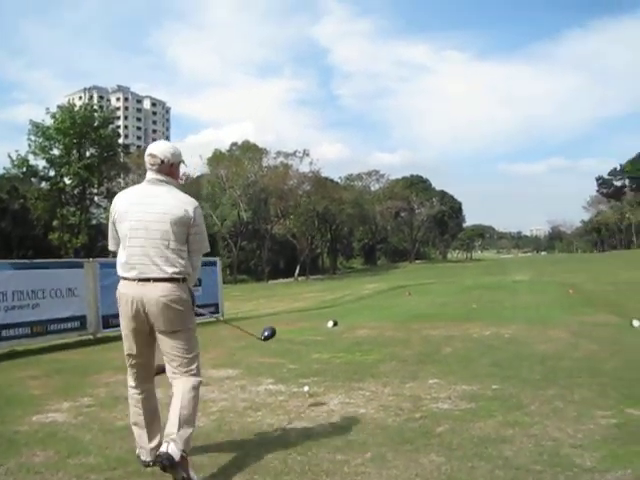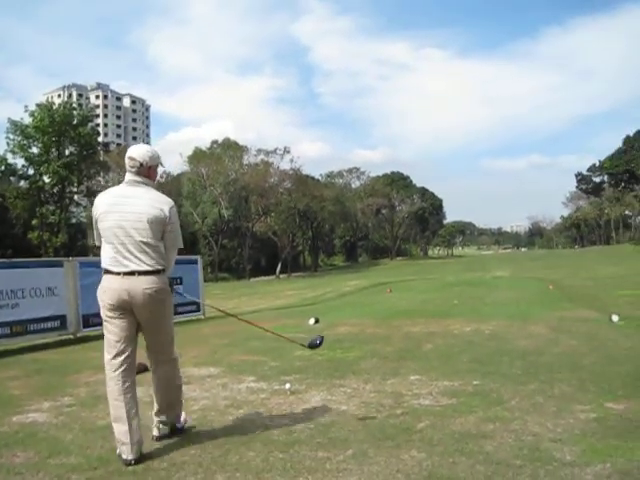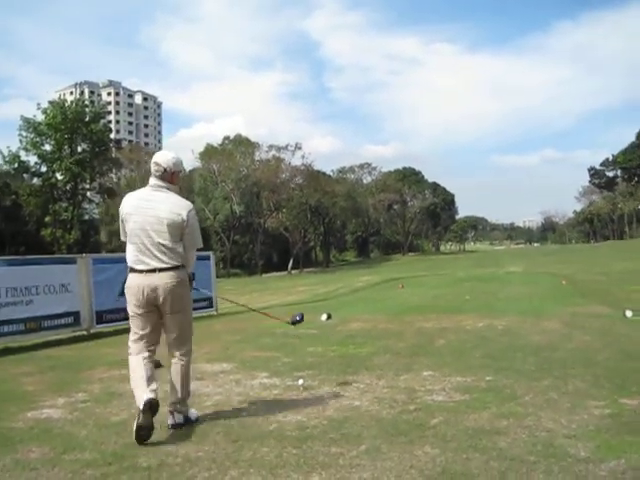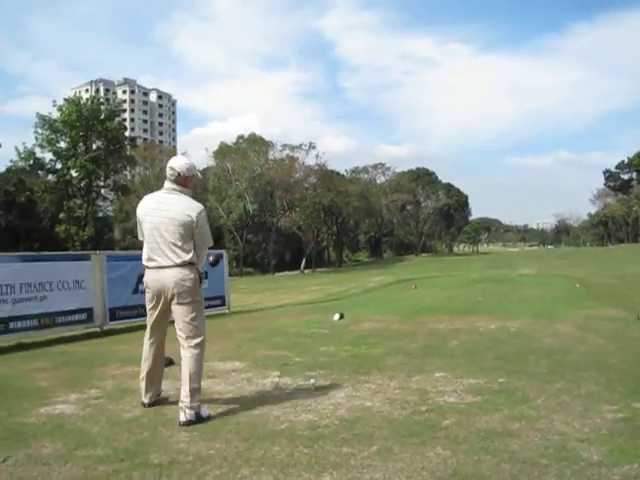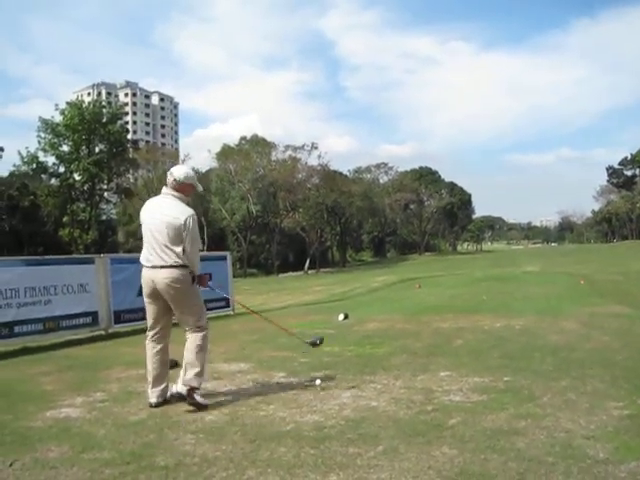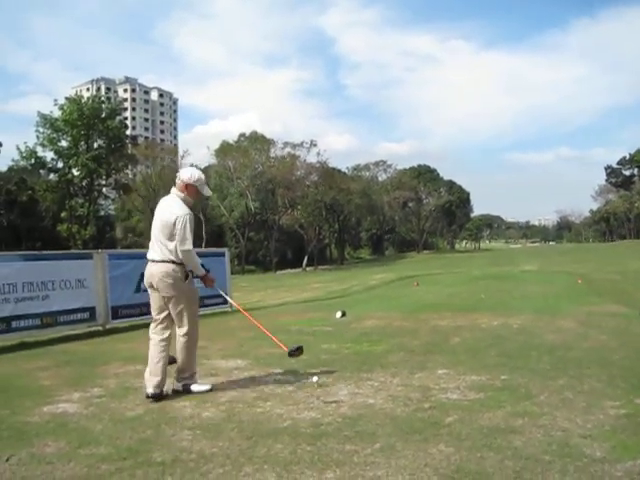
dt=0.3s
person 1, frame 1
left shoulder: (121, 200)
right shoulder: (187, 205)
left elbow: (116, 248)
right elbow: (196, 257)
left hip: (129, 290)
right hip: (169, 292)
left knee: (139, 374)
right knee: (184, 373)
left ankle: (148, 448)
right ankle: (173, 446)
person 1, frame 2
left shoulder: (102, 200)
right shoulder: (163, 204)
left elbow: (101, 242)
right elbow: (171, 251)
left hip: (112, 285)
right hip: (151, 284)
left knee: (118, 365)
right knee: (162, 357)
left ankle: (128, 446)
right ankle: (166, 422)
person 1, frame 3
left shoulder: (129, 202)
right shoulder: (183, 207)
left elbow: (127, 240)
right elbow: (190, 251)
left hip: (138, 280)
right hip: (172, 280)
left knee: (140, 347)
right knee: (179, 348)
left ankle: (147, 398)
right ankle: (178, 411)
person 1, frame 4
left shoulder: (145, 203)
right shoulder: (194, 209)
left elbow: (144, 238)
right elbow: (202, 249)
right wrist: (195, 271)
left hip: (153, 275)
right hip: (183, 276)
left knee: (154, 336)
right knee: (191, 341)
left ankle: (150, 394)
right ankle: (189, 409)
person 1, frame 5
left shoulder: (148, 206)
right shoulder: (186, 213)
right elbow: (191, 252)
right wrist: (197, 274)
left hip: (149, 274)
right hip: (175, 276)
left knee: (156, 335)
right knee: (198, 329)
left ankle: (157, 393)
right ankle: (187, 387)
person 1, frame 6
left shoulder: (164, 203)
right shoulder: (182, 212)
right elbow: (185, 251)
left wrist: (196, 268)
right wrist: (202, 273)
left hip: (153, 269)
right hip: (172, 272)
left knee: (159, 328)
right knee: (187, 328)
left ankle: (154, 386)
right ankle: (184, 380)
